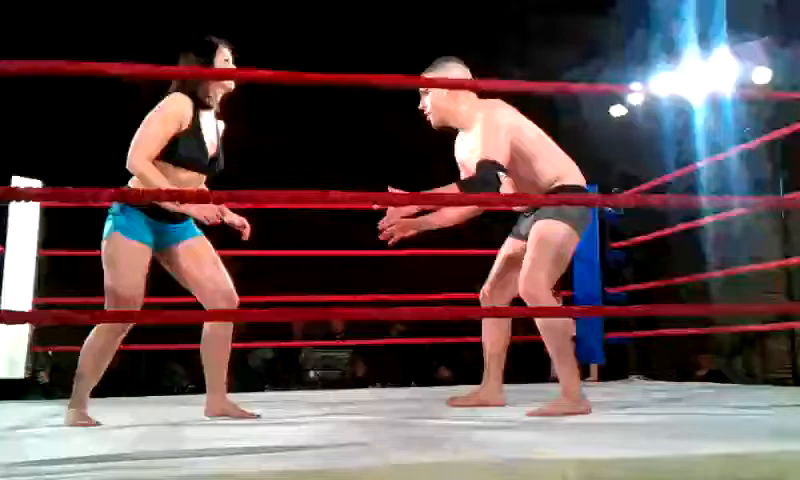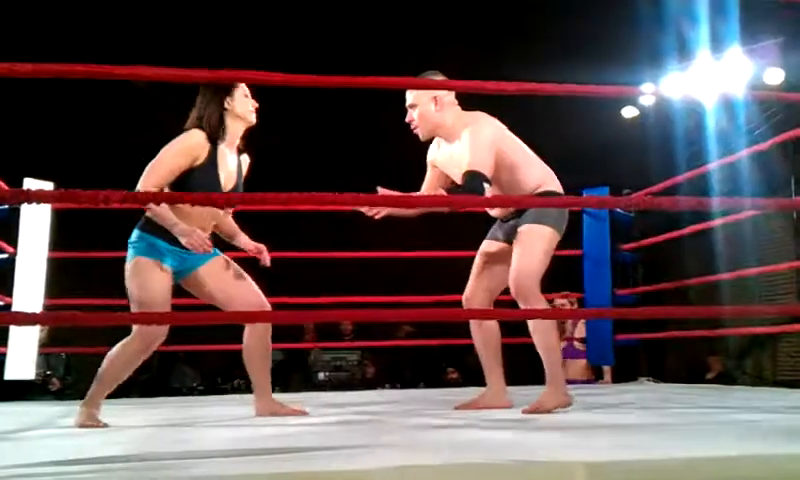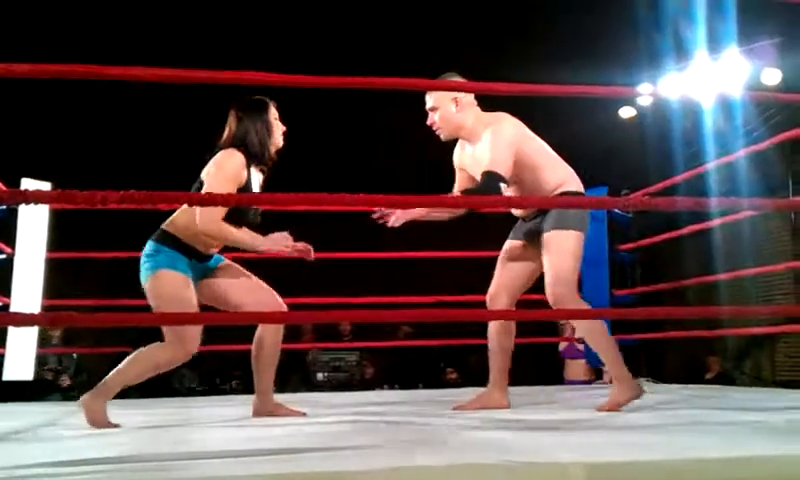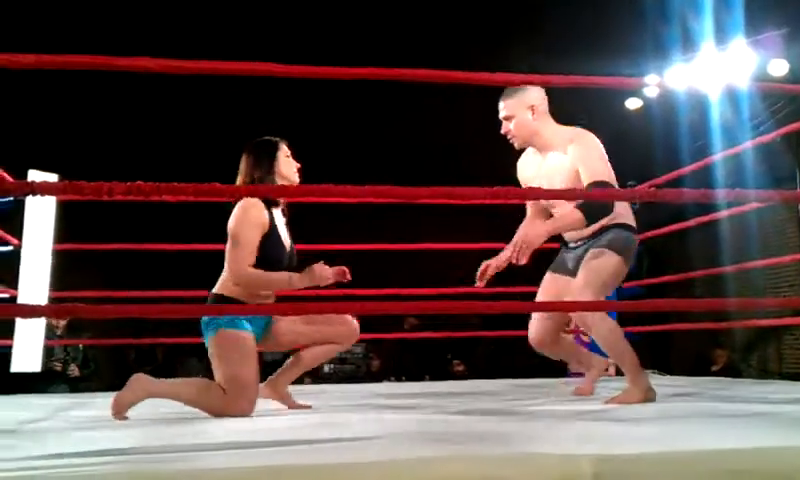
dt=0.5s
person 1, frame 1
left shoulder: (492, 116)
right shoulder: (463, 143)
left elbow: (487, 183)
right elbow: (474, 202)
left wrist: (417, 201)
right wrist: (419, 223)
left hip: (564, 199)
right hip: (532, 212)
left knee: (532, 288)
right knee: (492, 296)
left ankle: (573, 395)
right ankle: (491, 388)
person 1, frame 2
left shoulder: (479, 128)
right shoulder: (439, 152)
left elbow: (474, 191)
left wrist: (401, 200)
right wrist: (382, 204)
left hip: (541, 204)
right hip: (507, 219)
left knee: (522, 285)
right knee: (475, 299)
left ankle: (556, 387)
right ankle: (496, 391)
person 1, frame 3
left shoulder: (500, 129)
right shoulder: (463, 152)
left elbow: (490, 192)
right elbow: (460, 204)
left wrist: (423, 206)
right wrist: (416, 212)
left hip: (564, 204)
right hip: (530, 218)
left knee: (560, 295)
right knee: (497, 299)
left ankle: (624, 381)
right ankle: (495, 392)
person 1, frame 4
left shoulder: (581, 144)
right shoulder: (526, 165)
left elbow: (602, 204)
right elbow: (536, 216)
left wrist: (541, 231)
right wrist: (504, 256)
left hip: (612, 235)
right hip: (573, 247)
left knee: (579, 303)
right knee: (539, 337)
left ankle: (639, 383)
right ankle: (592, 363)
person 2, frame 1
left shoulder: (217, 124)
right shoulder: (178, 105)
right elbow: (136, 161)
left wrist: (225, 214)
right wrist: (185, 203)
left hip: (178, 226)
right hip: (135, 216)
left knee: (225, 299)
right knee: (122, 315)
left ankle: (217, 399)
right ankle: (76, 405)
person 2, frame 2
left shoulder: (241, 159)
right shoulder: (196, 141)
right elbow: (146, 188)
left wrist: (243, 241)
right wrist: (178, 229)
left hip: (195, 251)
right hip: (154, 244)
left knee: (258, 309)
right knee: (151, 332)
left ankle: (264, 400)
right ankle: (88, 406)
person 2, frame 3
left shoulder: (257, 172)
right shoulder: (233, 159)
right elbow: (205, 223)
left wrist: (282, 249)
right wrist: (261, 242)
left hip: (205, 261)
right hip: (169, 255)
left knee: (276, 310)
right knee: (186, 342)
left ankle: (264, 401)
right ankle: (99, 395)
person 2, frame 4
left shoulder: (277, 212)
right shoulder: (252, 207)
right elbow: (239, 275)
left wrist: (317, 278)
right wrist: (298, 279)
left hip: (264, 317)
right hip: (229, 314)
left knee: (349, 328)
right knee: (237, 405)
left ankle: (276, 385)
right ankle: (147, 386)
